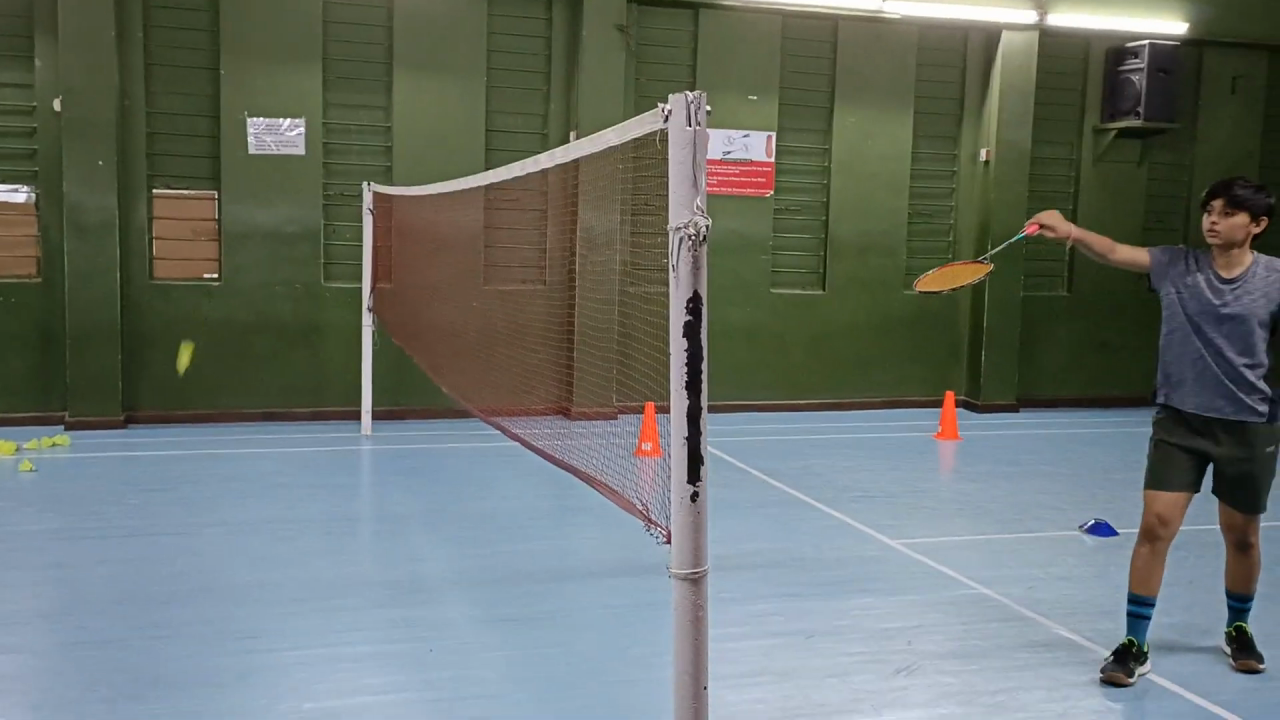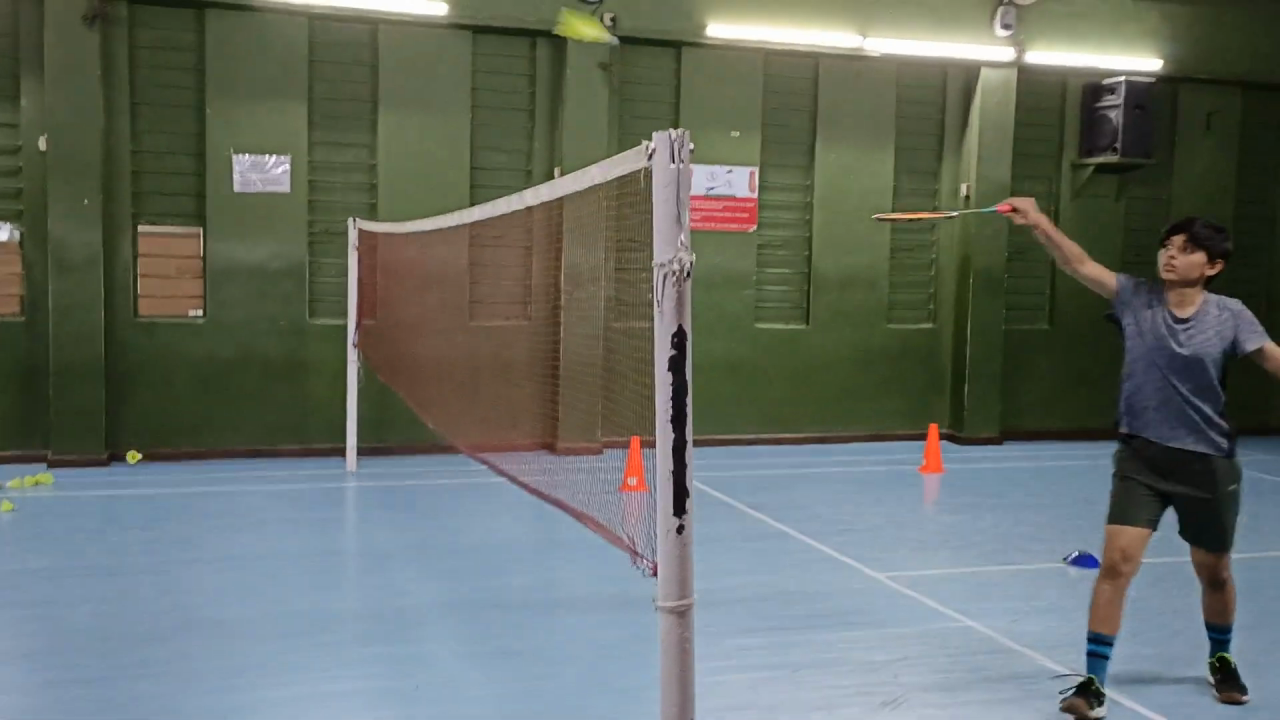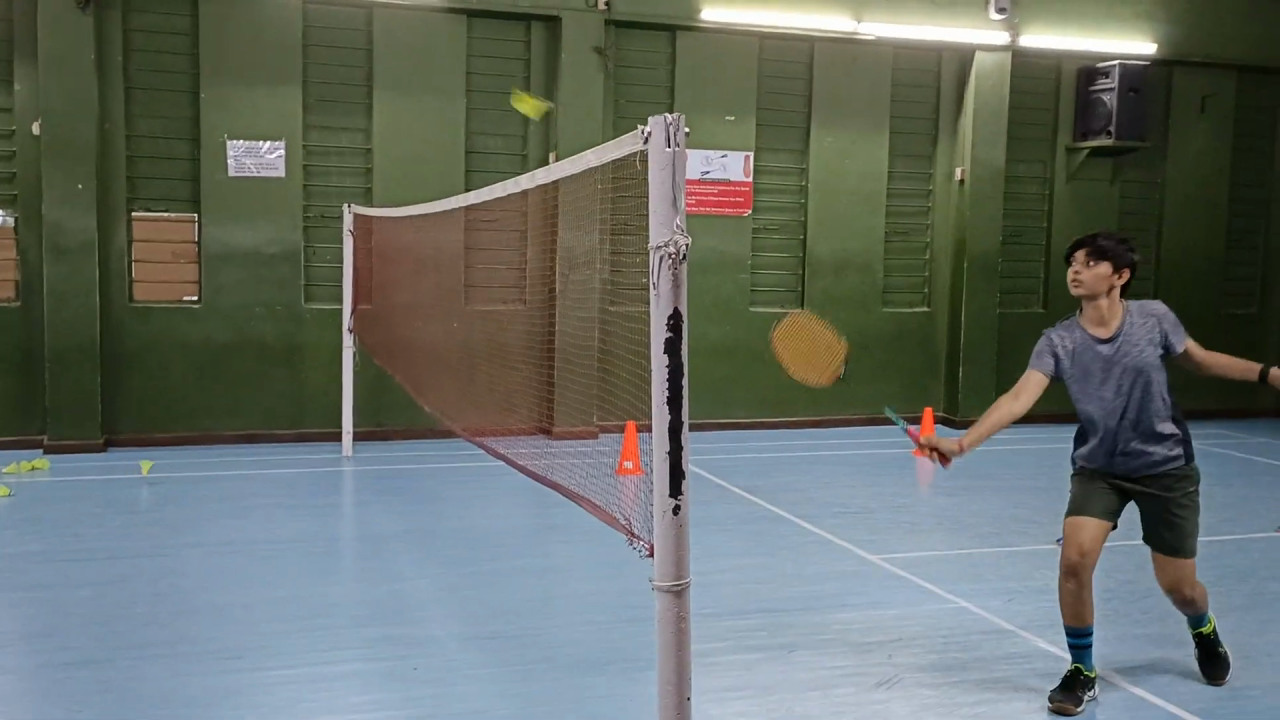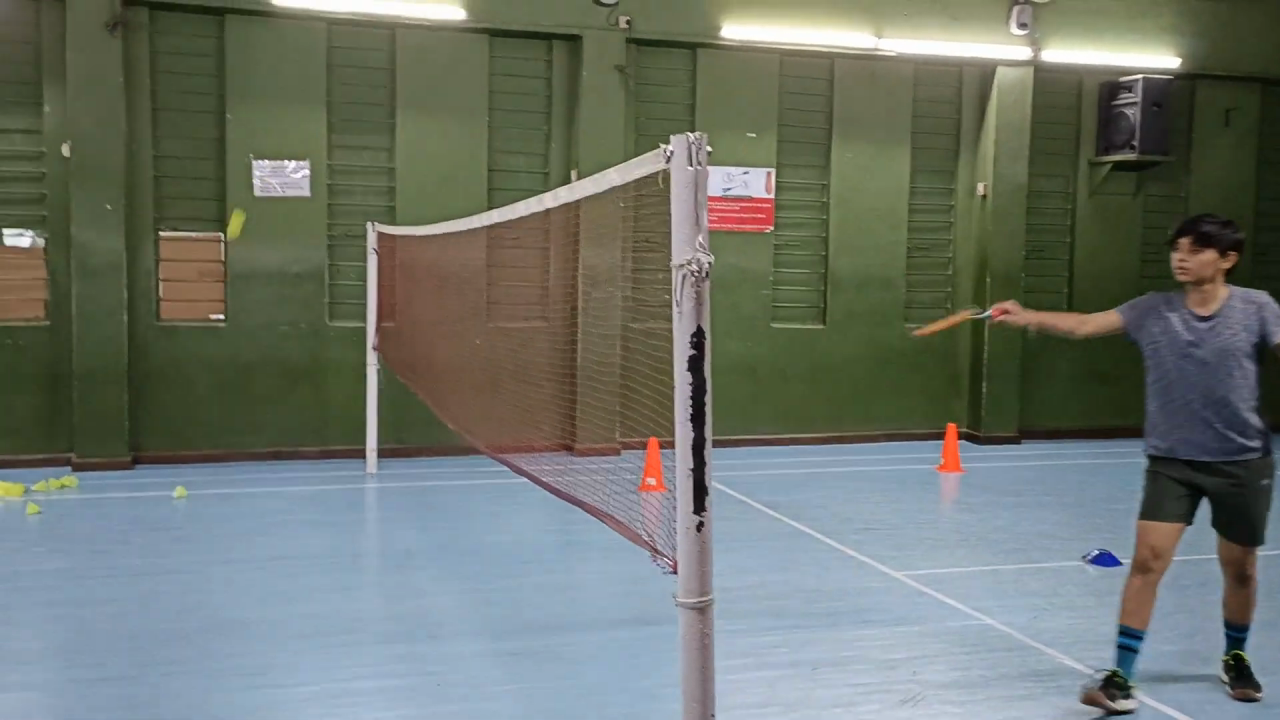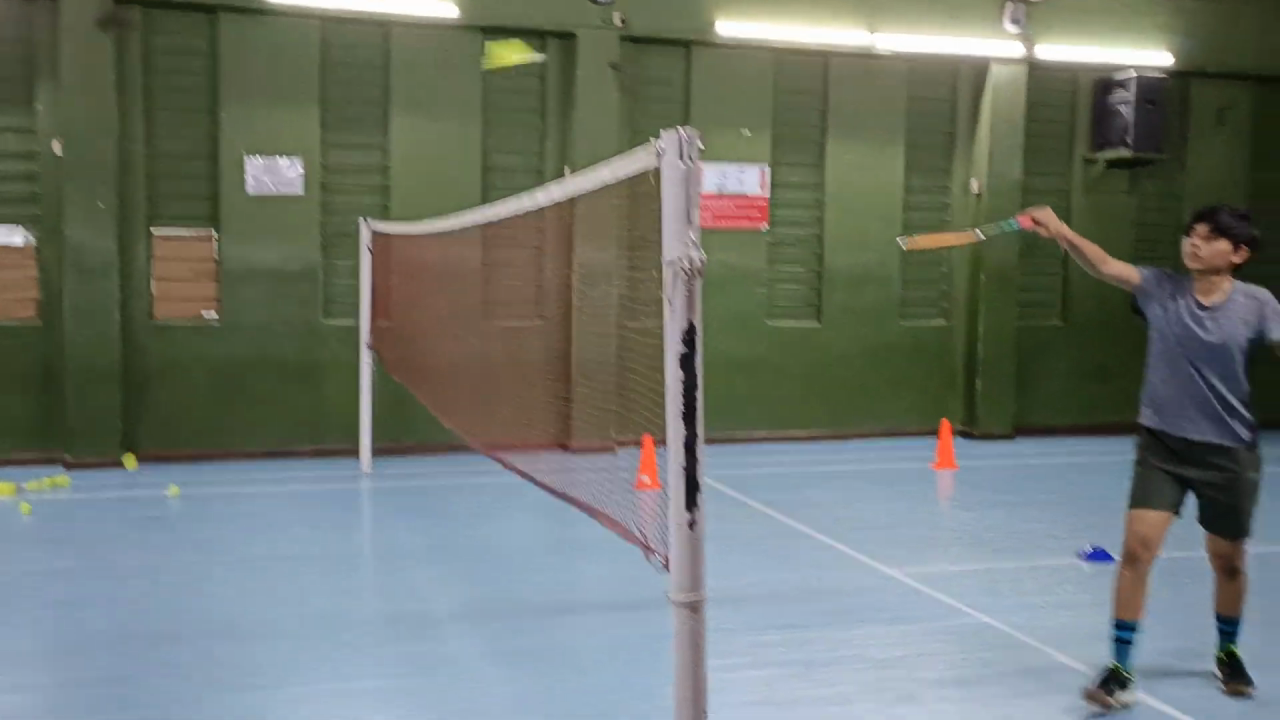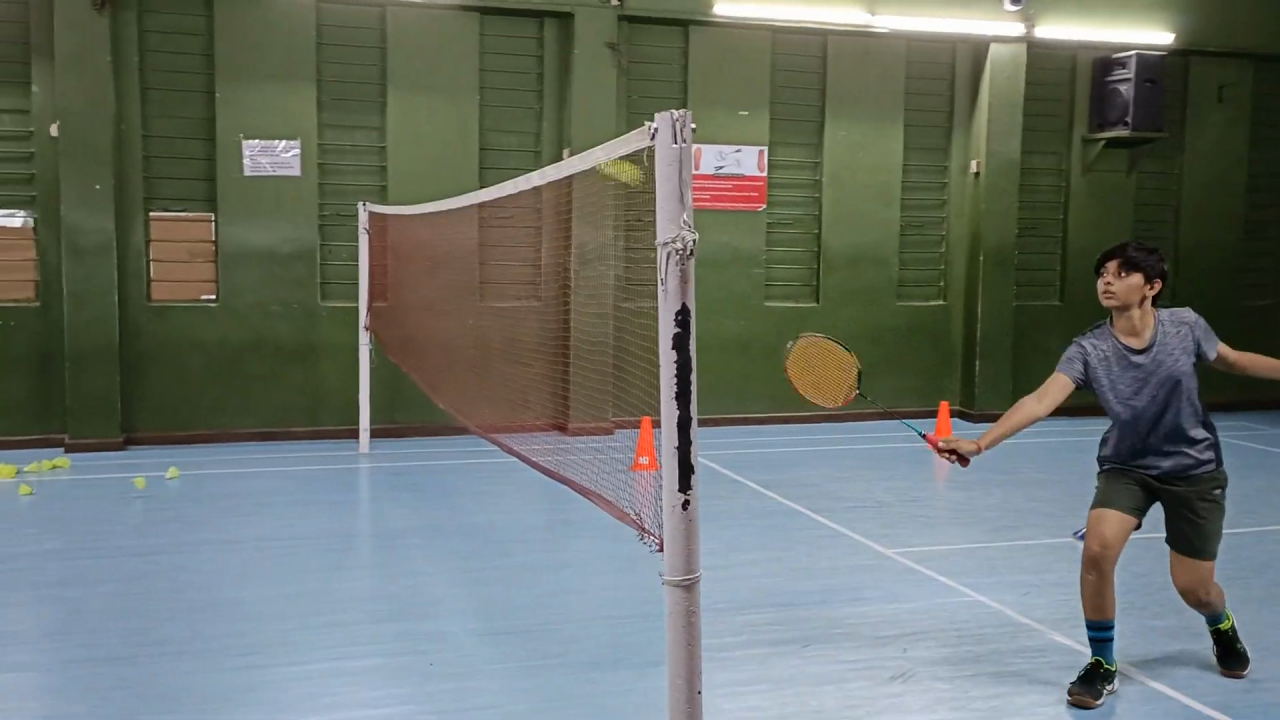
dt=0.5s
person 1, frame 1
right shoulder: (1177, 265)
right elbow: (1115, 252)
right wrist: (1068, 230)
right hip: (1179, 420)
right knee: (1155, 528)
left ankle: (1238, 629)
right ankle: (1135, 644)
person 1, frame 2
left shoulder: (1230, 316)
right shoulder: (1136, 298)
right elbow: (1081, 266)
right wrist: (1040, 224)
left hip: (1207, 461)
right hip: (1141, 457)
left knee: (1214, 572)
right knee: (1116, 563)
left ankle: (1220, 661)
person 1, frame 3
left shoulder: (1155, 319)
right shoulder: (1058, 340)
left elbow: (1204, 362)
right elbow: (1021, 399)
right wrist: (962, 441)
left hip: (1166, 466)
right hip: (1099, 468)
left knee: (1179, 583)
right knee: (1075, 560)
left ankle: (1204, 632)
right ankle: (1082, 672)
person 1, frame 4
right shoulder: (1152, 310)
right elbow: (1085, 325)
right wrist: (1030, 317)
right hip: (1171, 459)
right knee: (1147, 560)
left ankle: (1235, 658)
right ankle: (1121, 678)
person 1, frame 5
right shoulder: (1159, 287)
right elbow: (1100, 264)
right wrist: (1058, 229)
left hip: (1227, 450)
right hip: (1161, 443)
left knee: (1228, 560)
right knee: (1137, 550)
left ankle: (1227, 653)
right ankle: (1118, 672)
person 1, frame 6
left shoulder: (1186, 326)
right shoulder: (1088, 349)
left elbow: (1231, 360)
right elbow: (1040, 401)
right wrist: (979, 442)
left hip: (1194, 468)
right hip: (1126, 467)
left knee: (1194, 586)
right knee: (1098, 551)
left ankle: (1223, 628)
right ankle: (1102, 665)
